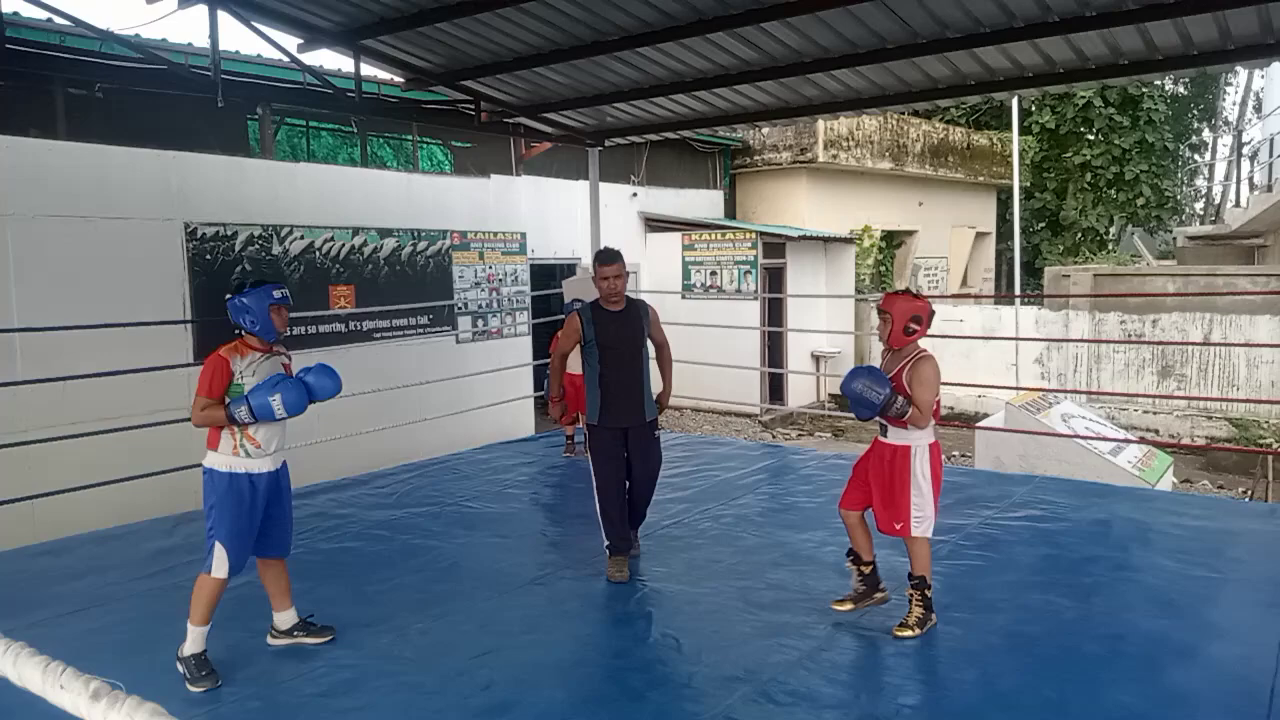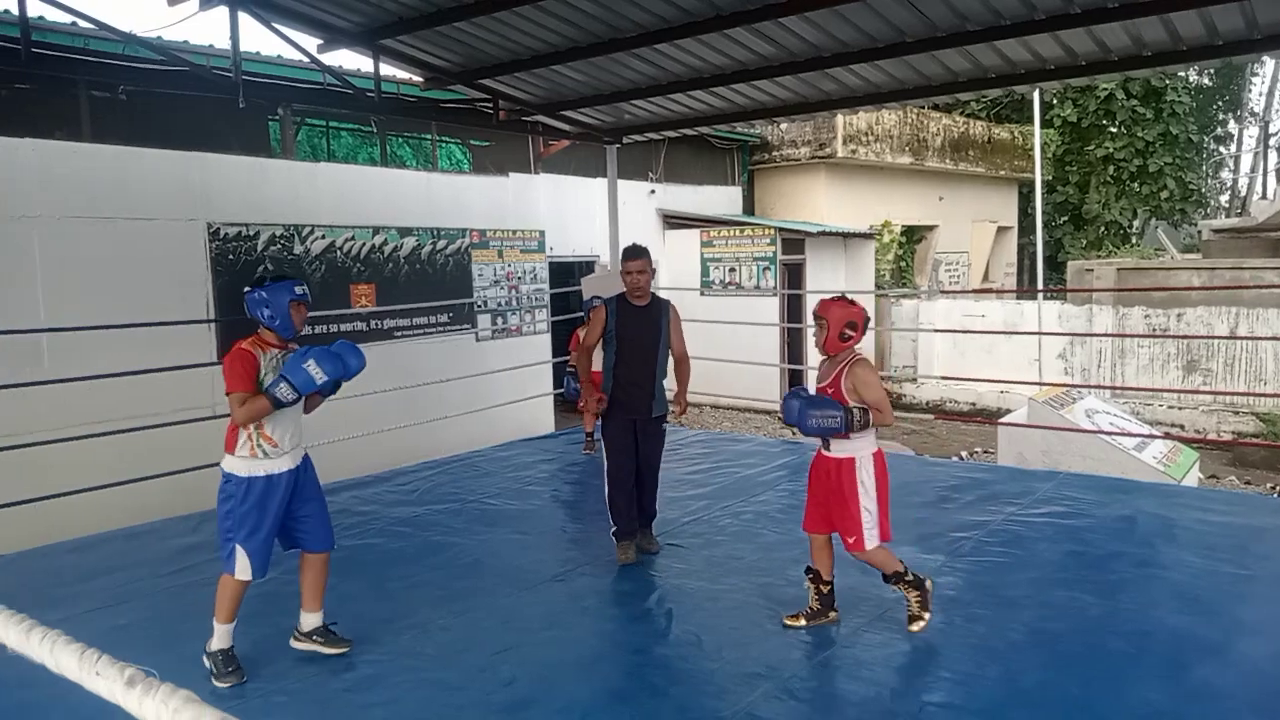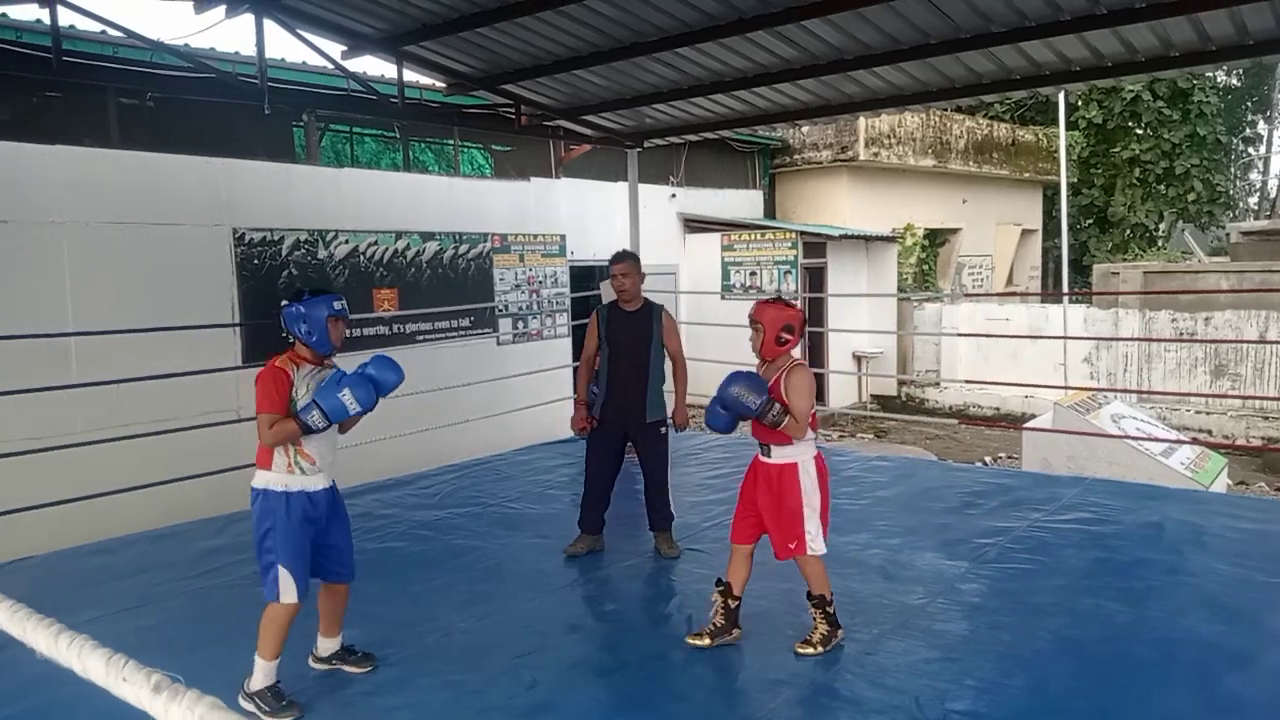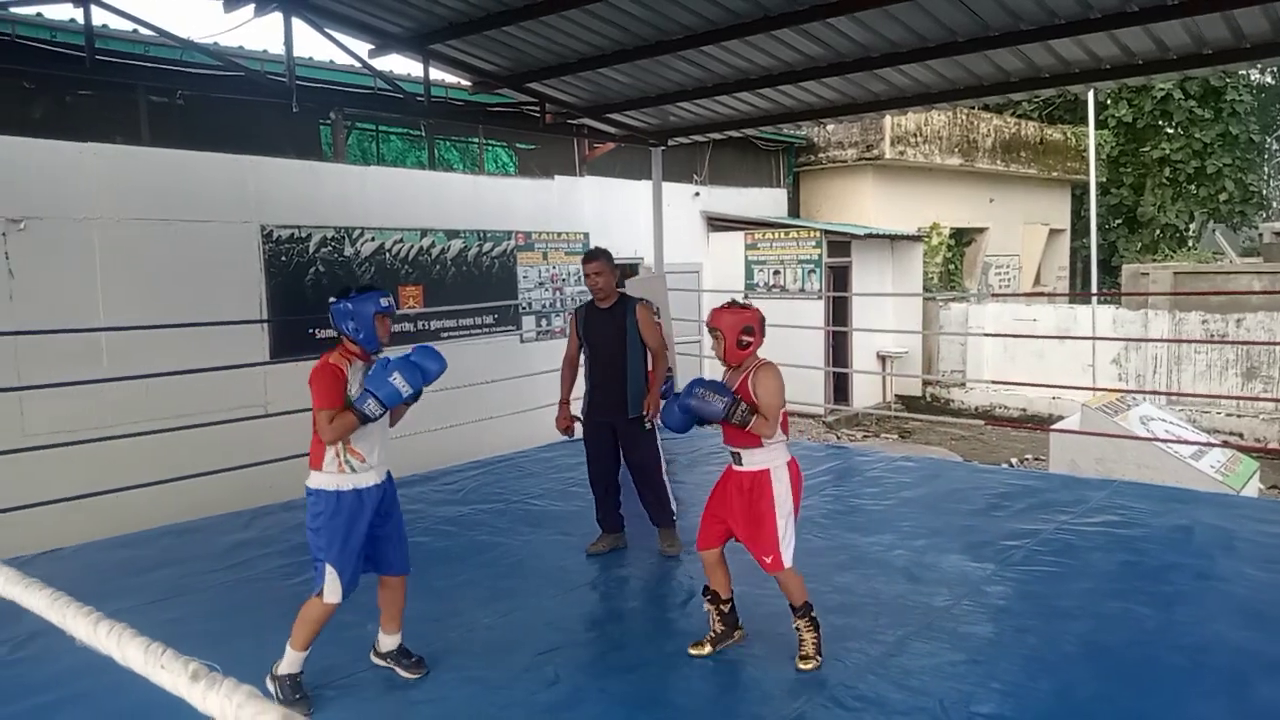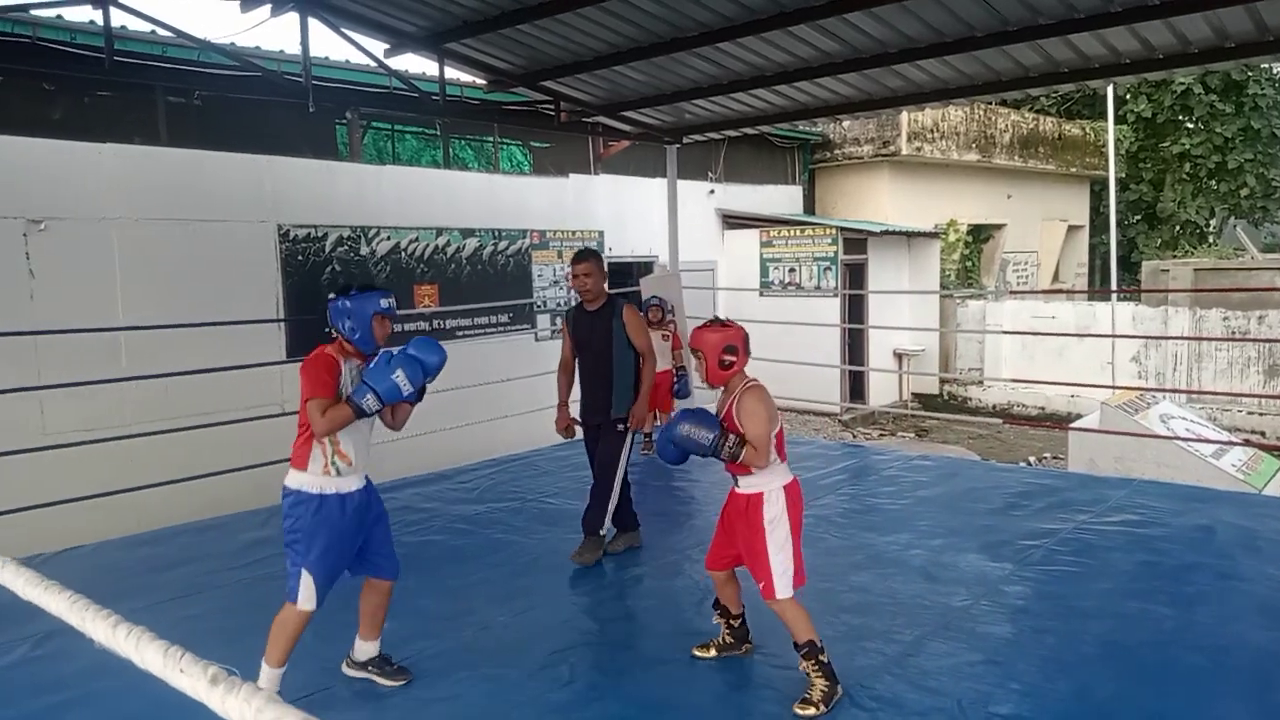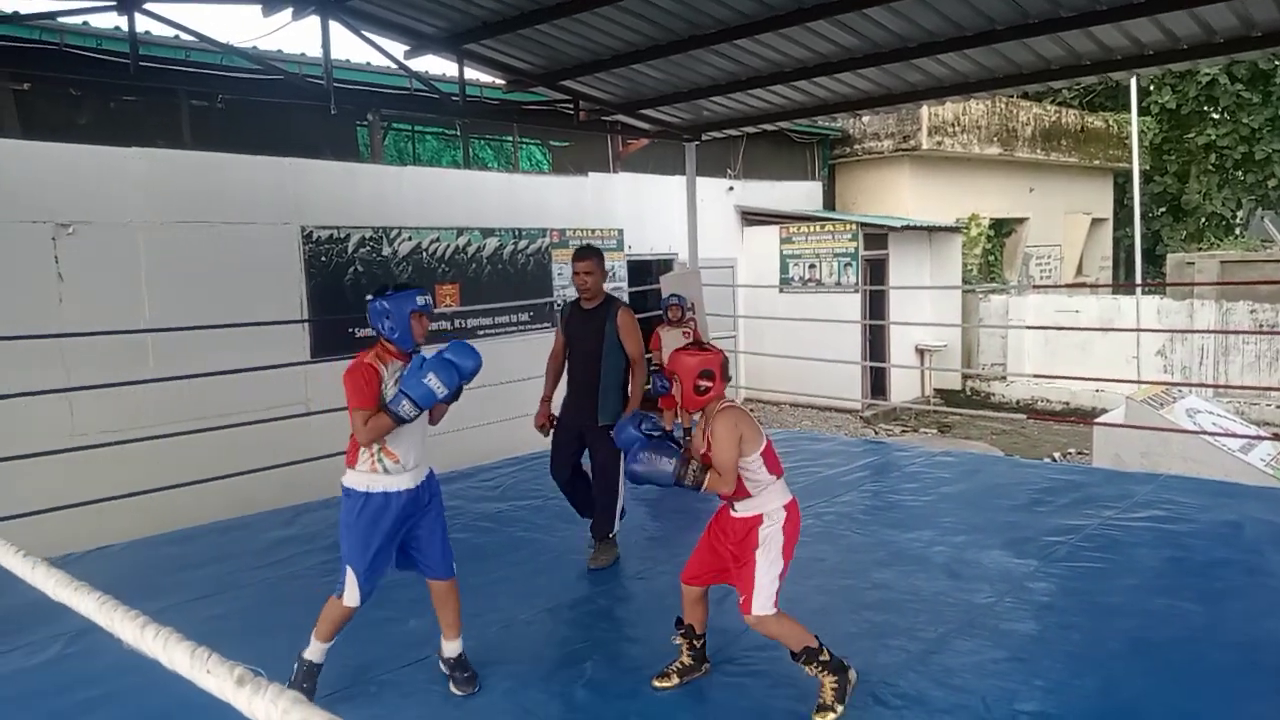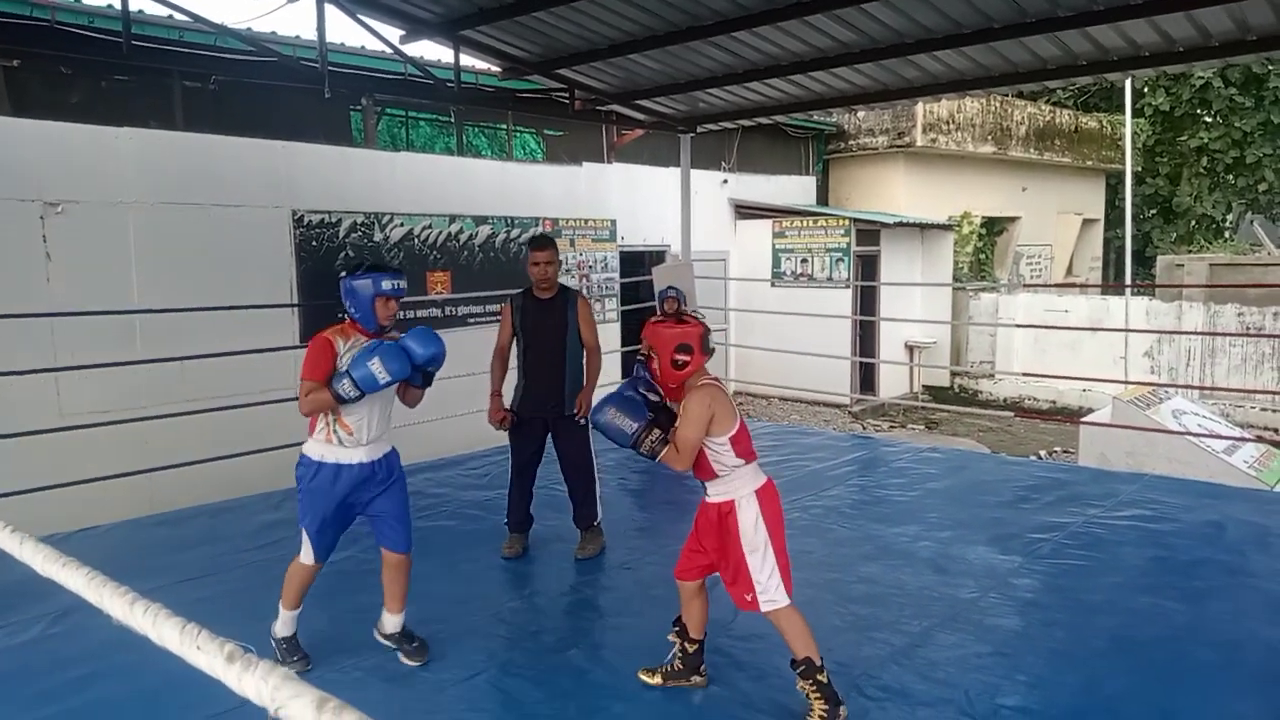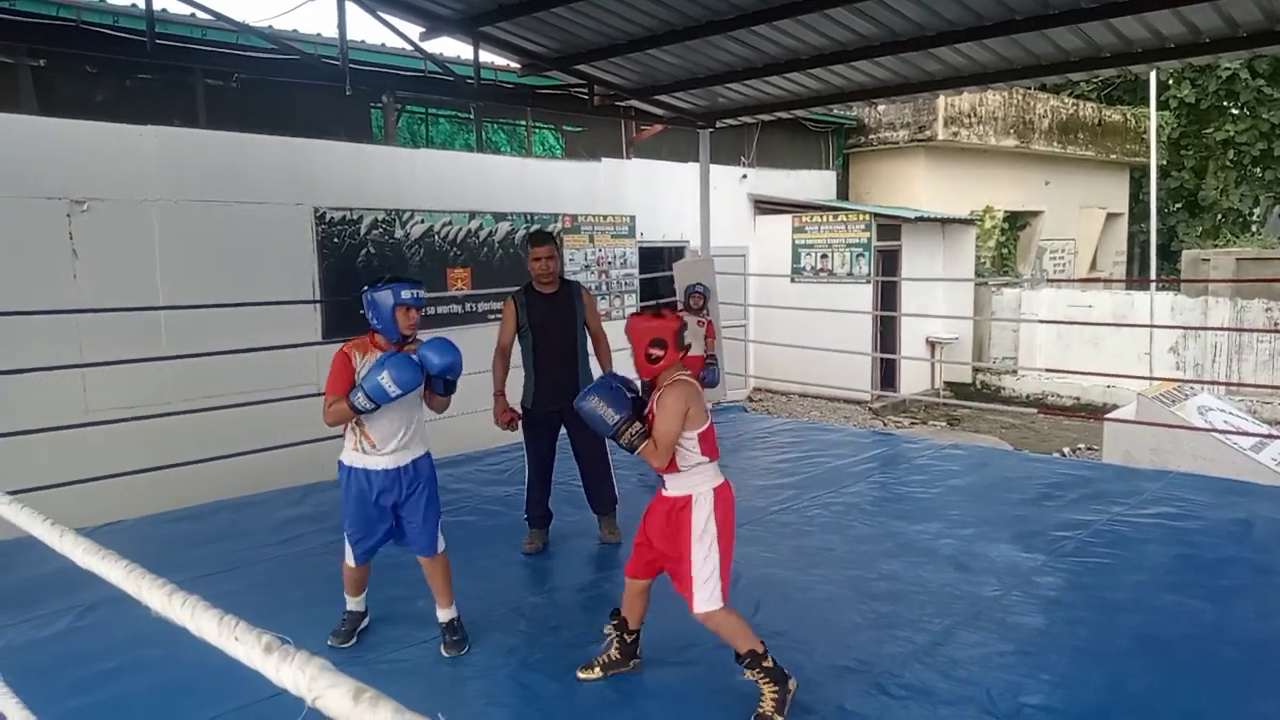
dt=0.4s
person 1, frame 1
left shoulder: (281, 358)
right shoulder: (224, 360)
right elbow: (200, 415)
left wrist: (304, 393)
right wrist: (249, 409)
left hip: (271, 469)
right hip: (231, 474)
left knee: (273, 551)
right knee: (221, 564)
left ankle: (286, 624)
right ankle: (191, 650)
person 1, frame 2
left shoulder: (295, 352)
right shoulder: (244, 355)
right elbow: (244, 413)
left wrist: (329, 377)
right wrist: (291, 386)
left hip: (294, 467)
right hip: (250, 476)
left knee: (318, 547)
right knee: (244, 564)
left ankle: (311, 627)
right ankle: (220, 645)
person 1, frame 3
left shoulder: (330, 369)
right shoulder: (278, 372)
left elbow: (339, 427)
right elbow: (269, 436)
left wrist: (364, 397)
right wrist: (320, 412)
left hip: (321, 490)
right hip: (281, 494)
left knee: (338, 575)
right knee: (289, 592)
left ankle: (328, 649)
person 1, frame 4
left shoulder: (376, 364)
right shoulder: (331, 369)
right elbow: (329, 432)
left wrist: (409, 387)
right wrist: (375, 401)
left hip: (376, 484)
right hip: (336, 493)
left knee: (397, 571)
right knee: (332, 591)
left ankle: (388, 647)
right ankle: (285, 671)
person 1, frame 5
left shoulder: (371, 364)
right shoulder: (324, 362)
left elbow: (394, 423)
right elbow: (321, 424)
left wrist: (411, 386)
right wrist: (372, 394)
left hip: (355, 491)
right hip: (313, 496)
left knee: (383, 574)
right knee: (306, 599)
left ankle: (364, 657)
right ankle: (264, 692)
person 1, frame 6
left shoulder: (416, 362)
right shoulder: (365, 368)
left elbow: (431, 418)
right elbow: (365, 434)
left wrist: (450, 386)
right wrist: (411, 400)
left hip: (418, 485)
right hip: (371, 495)
left knee: (443, 575)
right knee: (353, 592)
left ankle: (452, 655)
right ankle: (310, 660)
person 1, frame 7
left shoulder: (394, 344)
right shoulder: (329, 343)
left elbow: (409, 400)
right elbow: (307, 404)
left wrist: (423, 372)
right wrist: (356, 382)
left hip: (379, 462)
right hip: (327, 466)
left knee: (398, 547)
right knee: (312, 555)
left ankle: (393, 628)
right ankle: (283, 633)
person 1, frame 8
left shoulder: (420, 353)
right shoulder: (351, 354)
left elbow: (437, 405)
right elbow: (331, 415)
left wrist: (446, 378)
right wrist: (370, 394)
left hip: (412, 466)
right hip: (363, 471)
left knee: (429, 548)
right knee: (357, 555)
left ankle: (448, 618)
right ankle: (356, 610)
person 2, frame 1
left shoulder: (924, 364)
right shoulder: (887, 355)
left elbow: (922, 417)
left wrist: (886, 398)
right wrist: (868, 401)
left hip: (913, 453)
right hip: (884, 446)
left knee: (912, 531)
right knee: (850, 510)
left ankle: (922, 607)
right ankle: (869, 584)
person 2, frame 2
left shoulder: (861, 368)
right shoulder: (829, 365)
left elbow: (886, 414)
left wrist: (846, 416)
right wrist: (807, 410)
left hip: (859, 463)
right hip: (828, 458)
left knee: (860, 544)
right knee: (817, 532)
left ankle: (914, 586)
right ankle: (822, 604)
person 2, frame 3
left shoulder: (799, 374)
right shoulder: (762, 369)
left elbow: (798, 427)
left wrist: (761, 407)
right wrist: (731, 409)
left hip: (797, 470)
right hip: (764, 466)
left knee: (803, 552)
right knee: (740, 543)
left ankle: (828, 626)
right ankle: (726, 622)
person 2, frame 4
left shoulder: (766, 374)
right shoulder: (731, 374)
left elbow: (770, 426)
left wrist: (725, 411)
right wrist: (699, 408)
left hip: (771, 475)
right hip: (738, 472)
left knee: (775, 562)
right knee: (708, 547)
left ankle: (808, 628)
right ankle: (726, 625)
person 2, frame 5
left shoulder: (752, 397)
right shoulder: (728, 393)
left elbow: (760, 456)
left wrist: (716, 439)
right wrist: (695, 438)
left hip: (771, 498)
right hip: (743, 495)
left knee: (777, 594)
right knee: (719, 566)
left ankle: (824, 679)
right ankle: (735, 636)
person 2, frame 6
left shoulder: (725, 420)
right shoulder: (712, 416)
left elbow: (725, 482)
right elbow: (701, 463)
left wrist: (674, 467)
right wrist: (662, 444)
left hip: (770, 517)
right hip: (735, 515)
left knee: (758, 613)
right knee: (692, 584)
left ankle: (832, 671)
right ankle: (692, 659)
person 2, frame 7
left shoulder: (701, 397)
right shoulder: (695, 391)
left elbow: (681, 460)
right elbow: (686, 438)
left wrist: (639, 430)
right wrist: (656, 411)
left hip: (746, 503)
right hip: (718, 501)
left knee: (772, 603)
right knee: (688, 579)
right ankle: (689, 665)
person 2, frame 8
left shoulder: (676, 393)
right shoulder: (665, 387)
left elbow: (657, 456)
right elbow: (654, 436)
left wrist: (621, 422)
right wrist: (624, 404)
left hip: (700, 503)
right hip: (673, 497)
left knee: (706, 609)
right knee: (636, 576)
left ankle: (773, 682)
right ankle: (623, 651)
person 3, frame 1
left shoulder: (644, 312)
right shoulder: (581, 318)
left elbow: (662, 348)
right elbow: (560, 356)
left wrist: (666, 388)
right wrist: (556, 398)
left hip: (642, 414)
right hip: (602, 418)
left knee: (646, 476)
right knee: (609, 485)
left ankle: (630, 531)
right ankle: (617, 551)
person 3, frame 2
left shoulder: (666, 311)
right shoulder: (606, 309)
left elbow: (680, 357)
right elbow: (585, 349)
left wrist: (681, 390)
right wrist: (587, 386)
left hip: (653, 408)
right hip: (615, 408)
left knee: (648, 470)
right knee: (619, 473)
left ankle: (643, 528)
right ankle: (623, 537)
person 3, frame 3
left shoulder: (659, 316)
right shoulder: (600, 317)
left elbow: (678, 361)
right elbow: (587, 361)
left wrist: (680, 405)
right wrist: (580, 405)
left hip: (650, 414)
right hip: (607, 413)
left knee: (657, 474)
right knee: (597, 474)
left ankle: (663, 532)
right ankle: (590, 533)
person 3, frame 4
left shoulder: (637, 310)
right shoulder: (580, 316)
left elbow: (659, 353)
right elbow: (571, 361)
left wrist: (654, 393)
right wrist: (564, 404)
left hip: (634, 409)
right hip: (595, 411)
left knee: (648, 469)
right knee: (600, 474)
left ankle: (667, 526)
right ankle: (611, 531)
person 3, frame 5
left shoulder: (624, 312)
right shoulder: (571, 317)
left elbow: (648, 357)
right elbow: (567, 364)
left wrist: (642, 403)
right wrist: (563, 407)
left hip: (620, 411)
right hip: (589, 411)
left knee: (606, 473)
right knee: (609, 474)
left ankle: (593, 537)
right ankle: (628, 530)
person 3, frame 6
left shoulder: (620, 313)
right shoulder: (567, 313)
left elbow: (638, 362)
right elbow: (557, 357)
left wrist: (632, 407)
right wrist: (545, 401)
left hip: (607, 413)
right hip: (572, 410)
left knee: (606, 476)
right knee: (560, 468)
left ankle: (606, 539)
right ankle: (601, 518)
person 3, frame 7
left shoulder: (576, 302)
right shoulder: (514, 305)
left elbow: (592, 350)
right elbow: (502, 351)
left wrist: (587, 390)
right wrist: (496, 395)
left hip: (569, 404)
right hip: (525, 405)
left knee: (579, 467)
right knee: (521, 469)
left ankle: (590, 529)
right ankle: (518, 530)
person 3, frame 8
left shoulder: (579, 295)
right shoulder: (516, 302)
left elbow: (598, 337)
right elbow: (503, 350)
right wrist: (499, 396)
left hip: (581, 395)
right hip: (537, 400)
left knee: (594, 457)
right knee: (538, 464)
left ankle: (606, 517)
right ankle: (537, 526)
